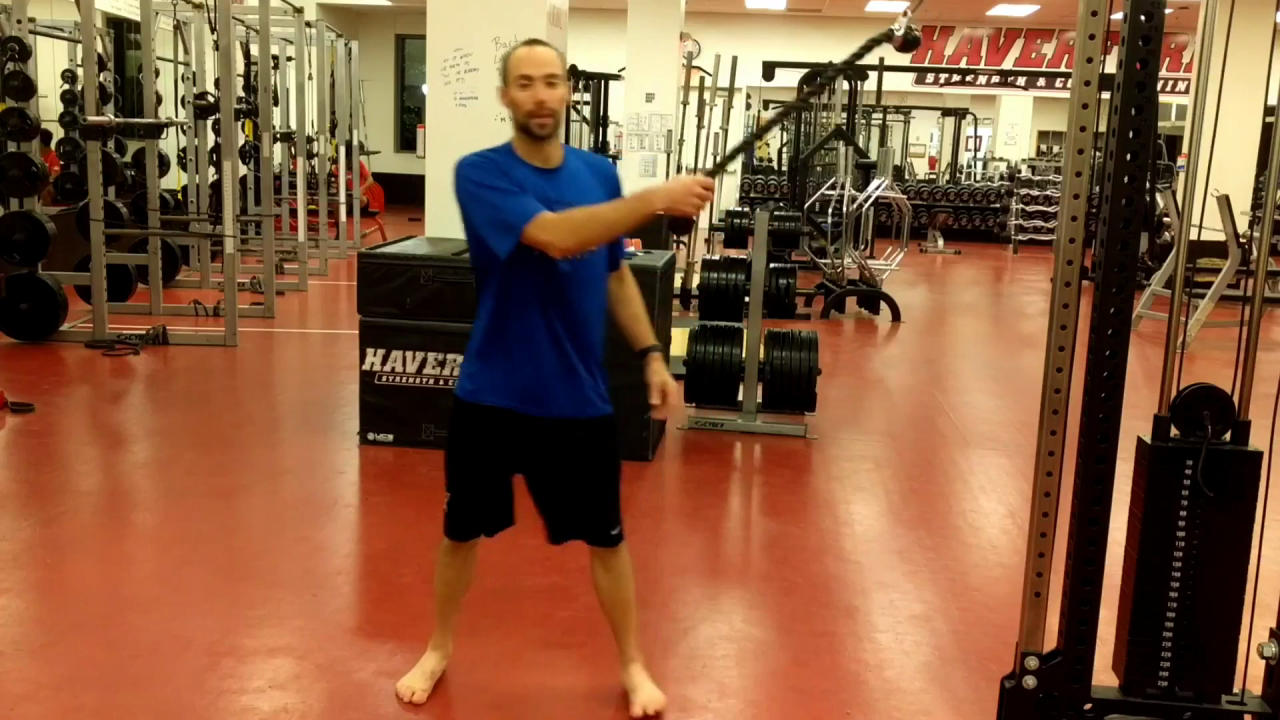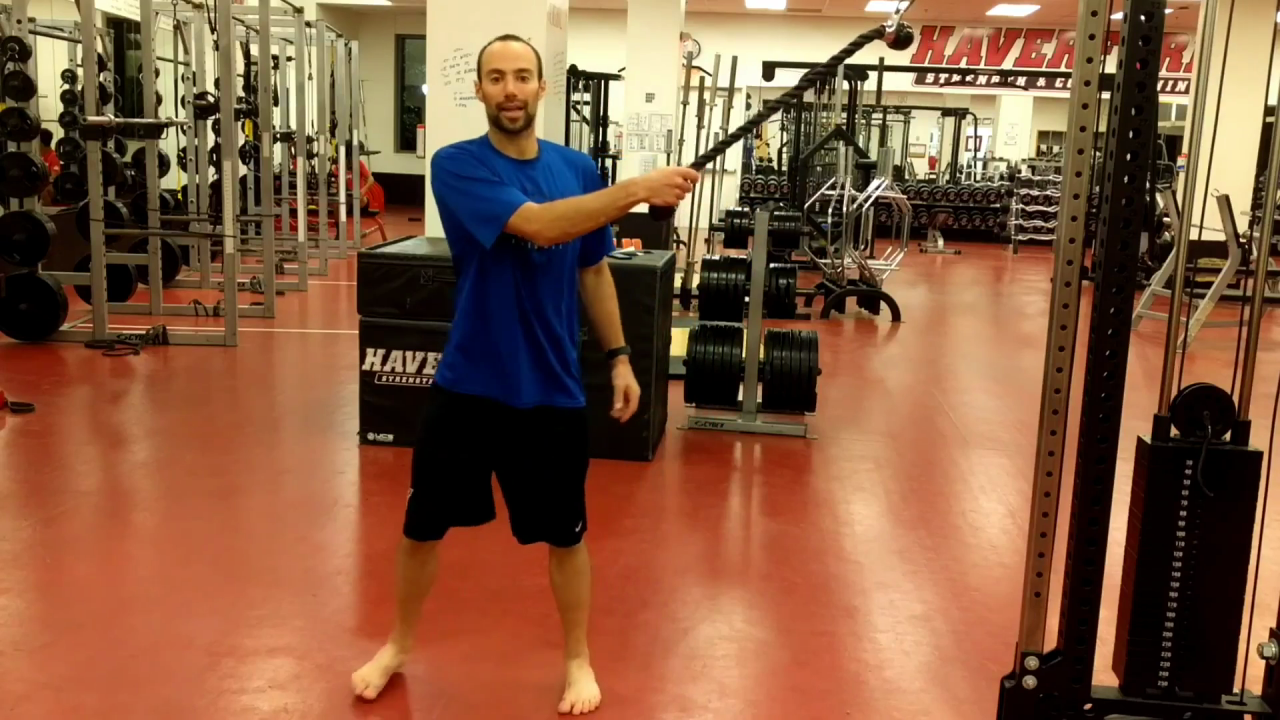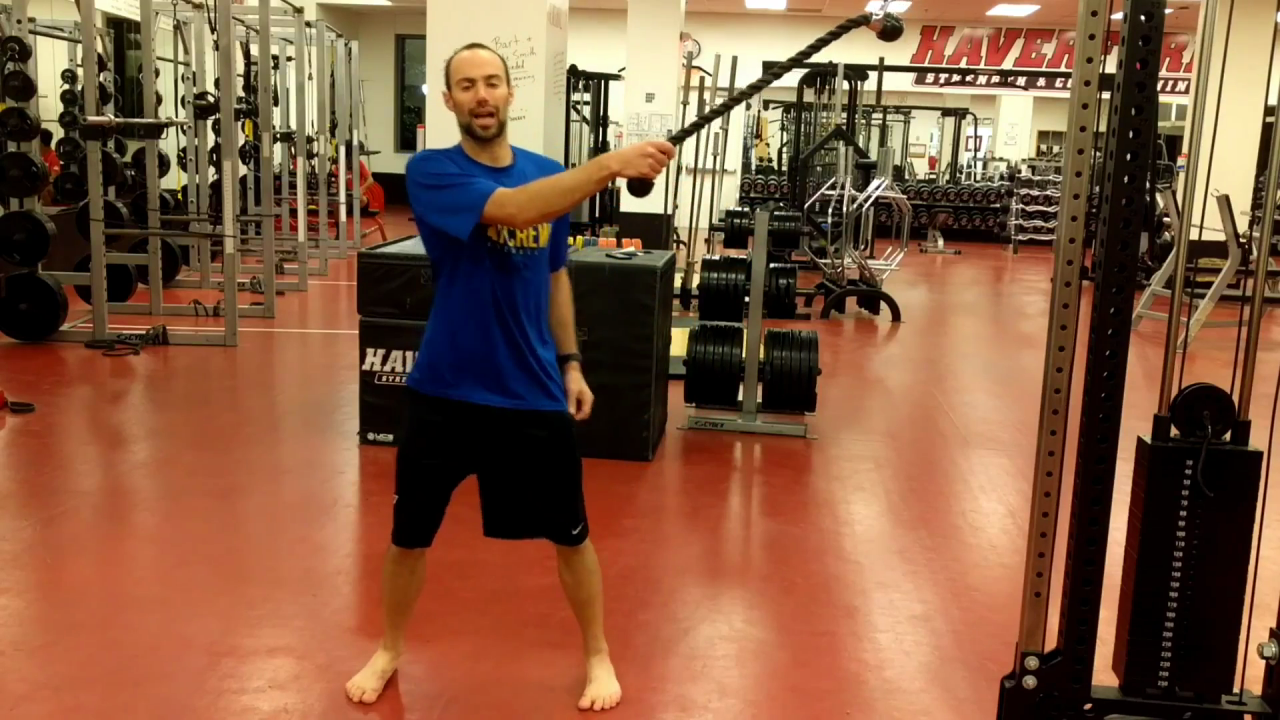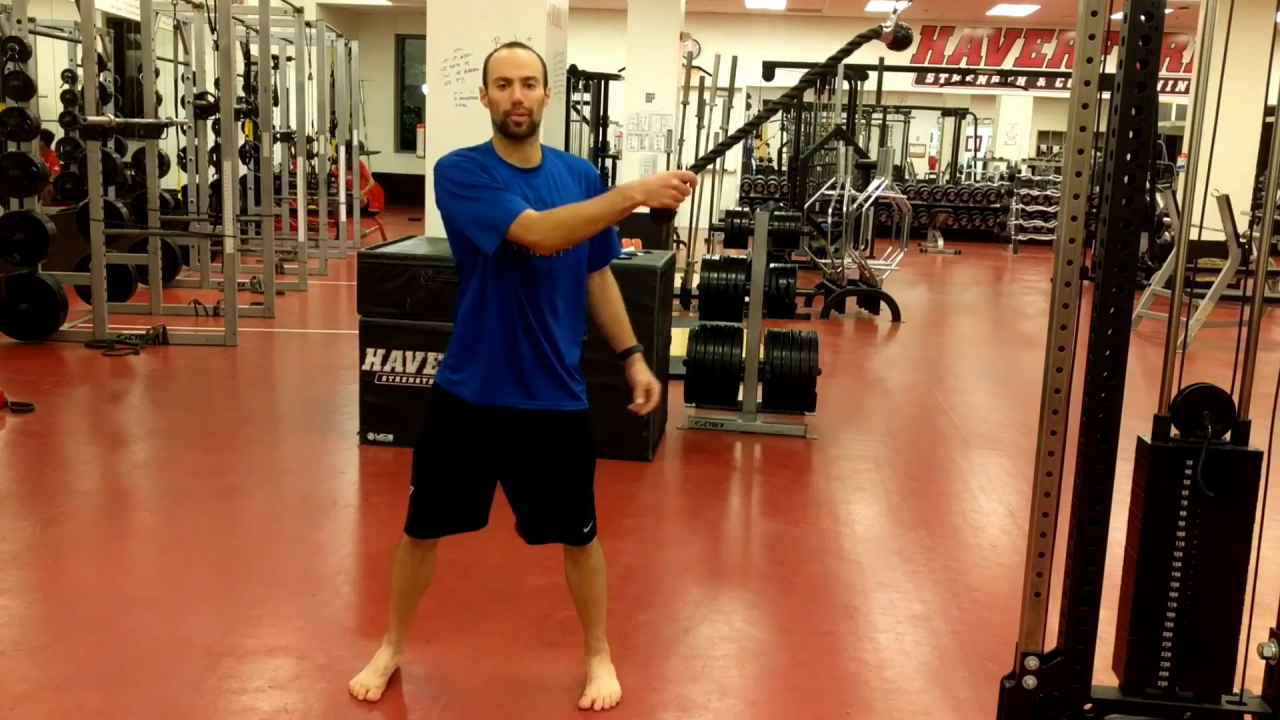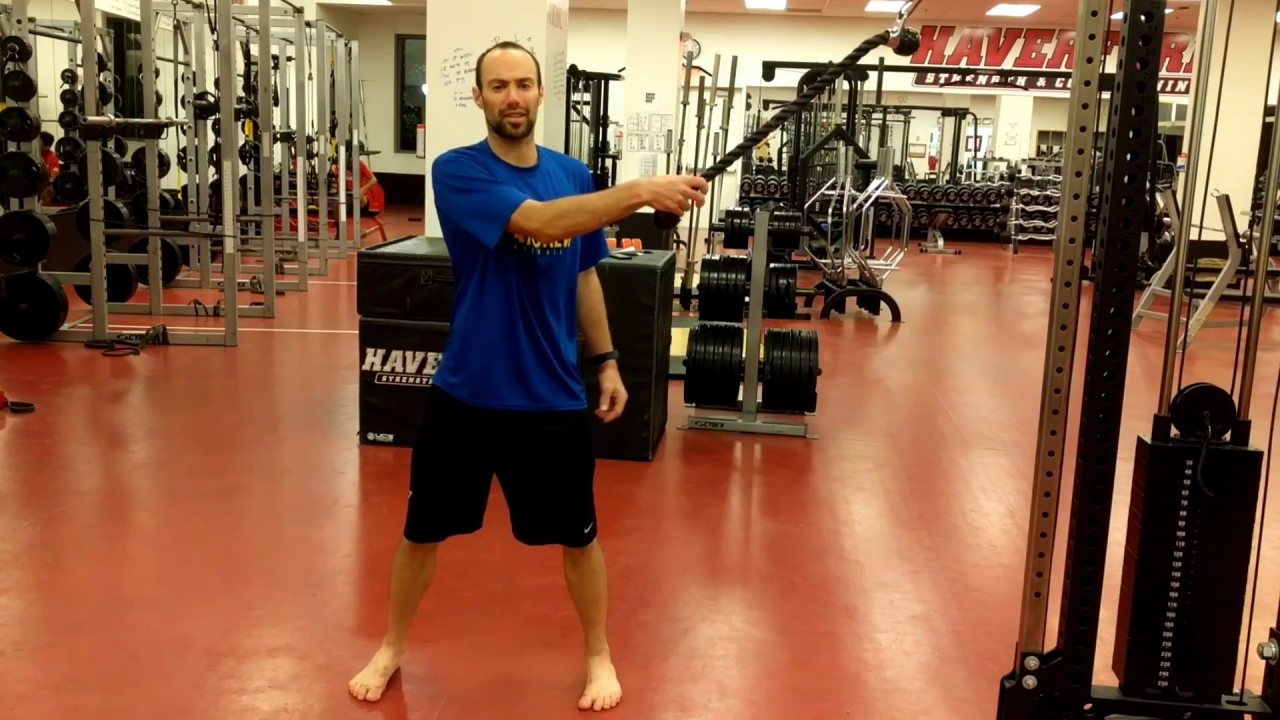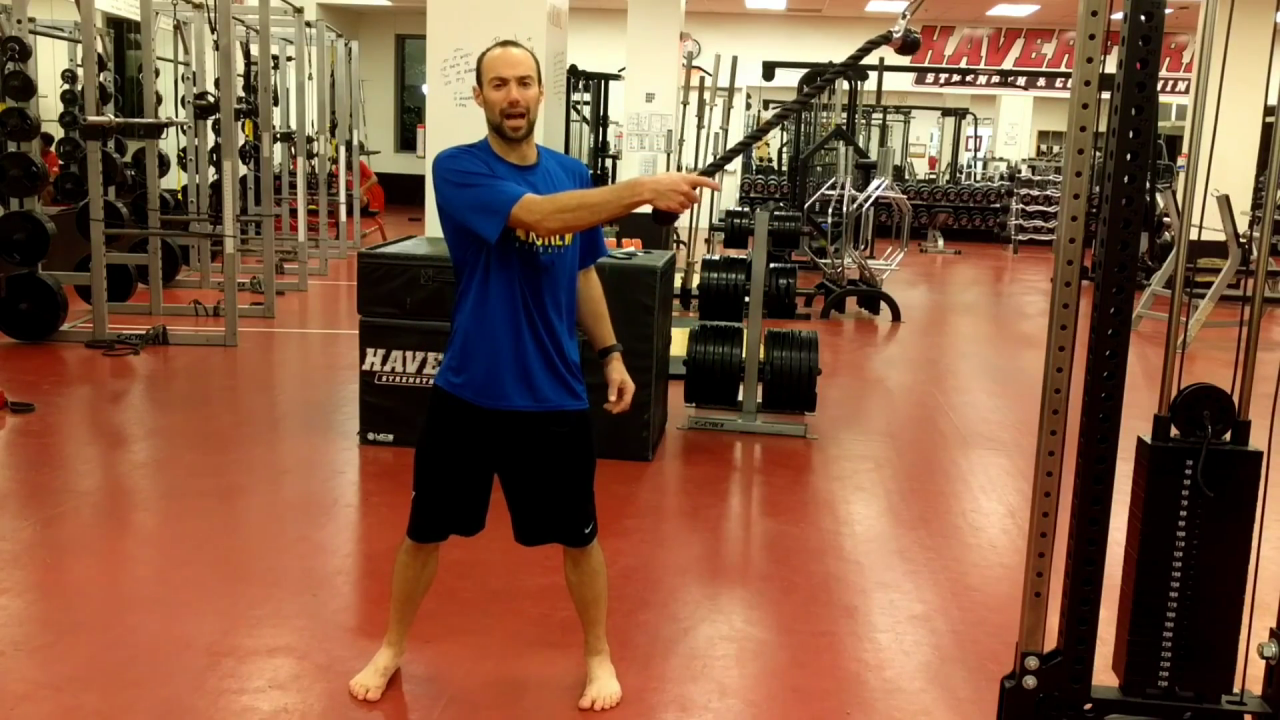
dt=0.5s
person 1, frame 1
left shoulder: (600, 174)
right shoulder: (480, 174)
left elbow: (616, 274)
right elbow: (552, 235)
left wrist: (651, 355)
right wrist: (658, 200)
left hip: (581, 397)
right hip: (492, 394)
left knee: (605, 536)
right knee: (462, 530)
left ankle: (631, 664)
right ankle: (439, 650)
person 1, frame 2
left shoulder: (577, 168)
right shoulder: (456, 165)
left elbow: (593, 270)
right elbow: (536, 223)
left wrist: (619, 356)
right wrist: (638, 188)
left hip: (553, 390)
right hip: (467, 386)
left knee: (566, 535)
right knee: (423, 526)
left ankle: (578, 659)
right ankle: (397, 646)
person 1, frame 3
left shoulder: (548, 174)
right shoulder: (430, 172)
right elbow: (511, 211)
left wrist: (570, 361)
right wrist: (611, 164)
left hip: (532, 395)
right hip: (444, 391)
left knee: (570, 535)
right knee: (409, 535)
left ankle: (598, 656)
right ankle: (388, 651)
person 1, frame 4
left shoulder: (580, 176)
right shoulder: (460, 172)
left elbow: (597, 276)
right elbow: (536, 233)
left wrist: (633, 357)
right wrist: (637, 192)
left hip: (554, 398)
right hip: (466, 392)
left knee: (579, 535)
right knee: (423, 528)
left ankle: (599, 655)
right ankle: (391, 649)
person 1, frame 5
left shoulder: (573, 175)
right shoulder: (457, 171)
right elbow: (538, 222)
left wrist: (606, 361)
right wrist: (642, 191)
left hip: (552, 397)
right hip: (465, 393)
left knee: (578, 535)
right knee: (423, 531)
left ankle: (598, 655)
right ankle: (390, 649)
person 1, frame 6
left shoulder: (572, 173)
right shoulder: (458, 168)
right elbow: (537, 216)
left wrist: (610, 353)
right wrist: (644, 189)
left hip: (554, 397)
right hip: (467, 392)
left knee: (578, 537)
right knee: (425, 530)
left ankle: (598, 654)
right ankle: (391, 650)
